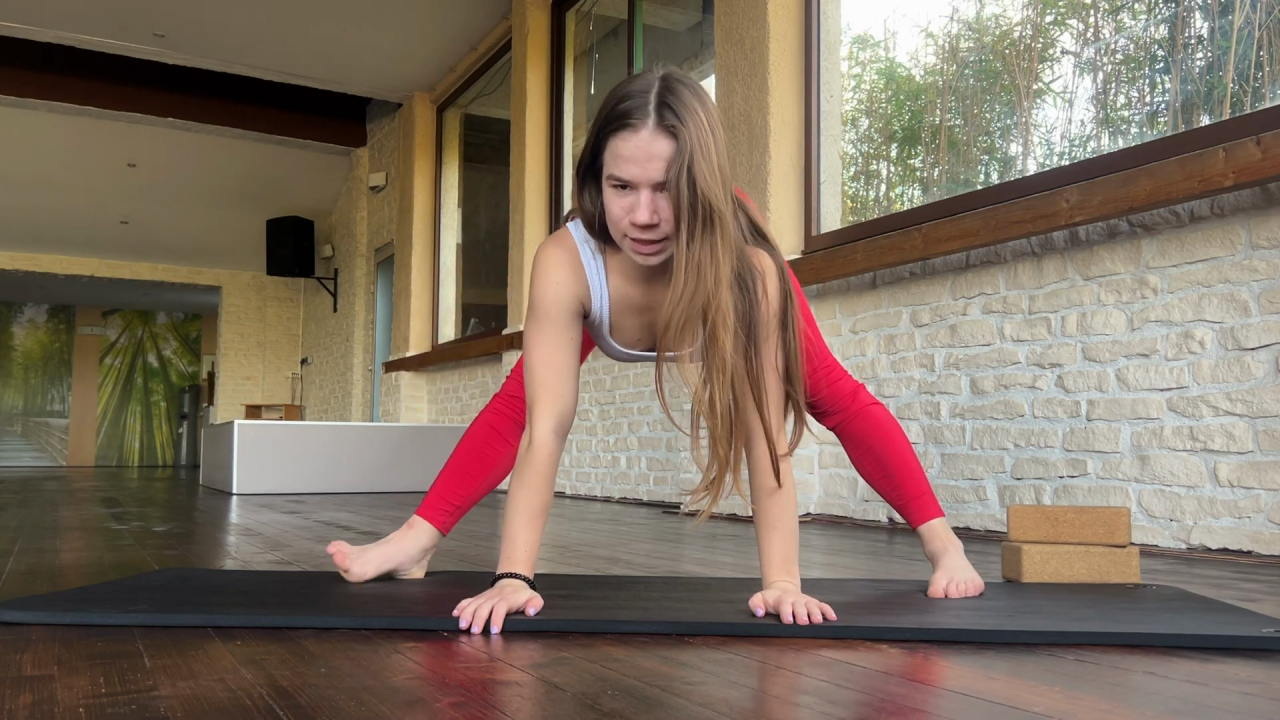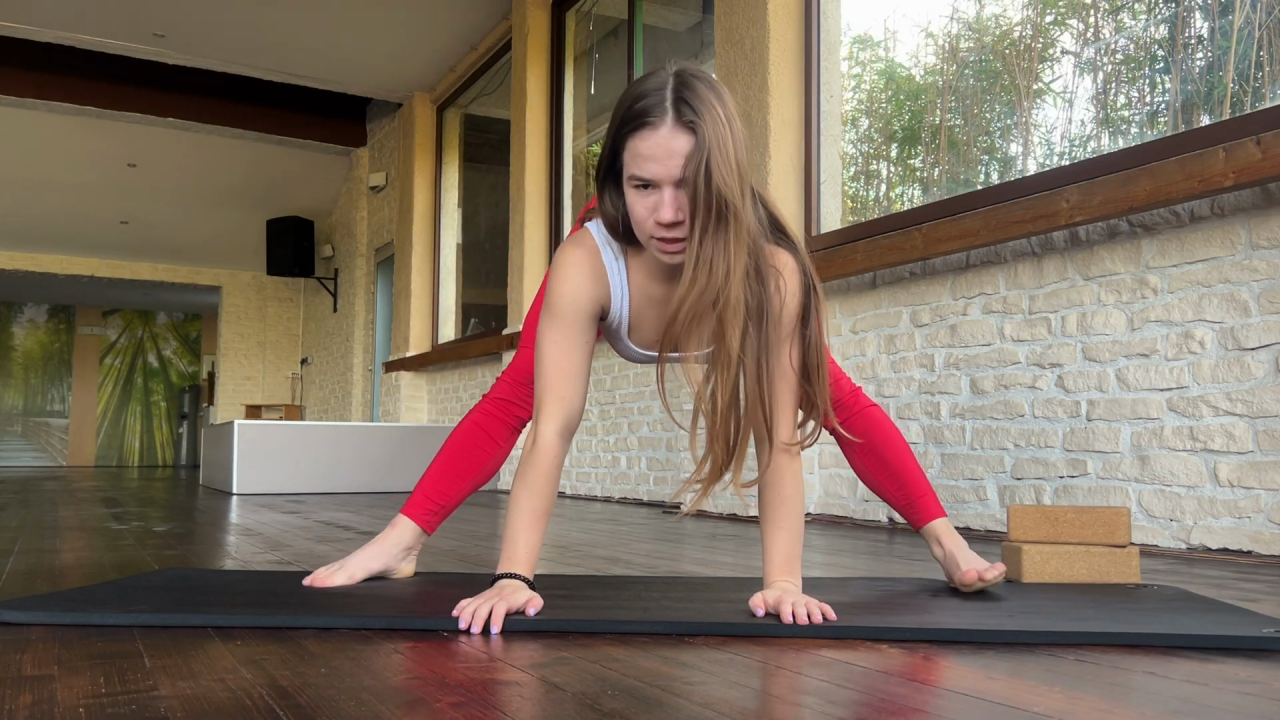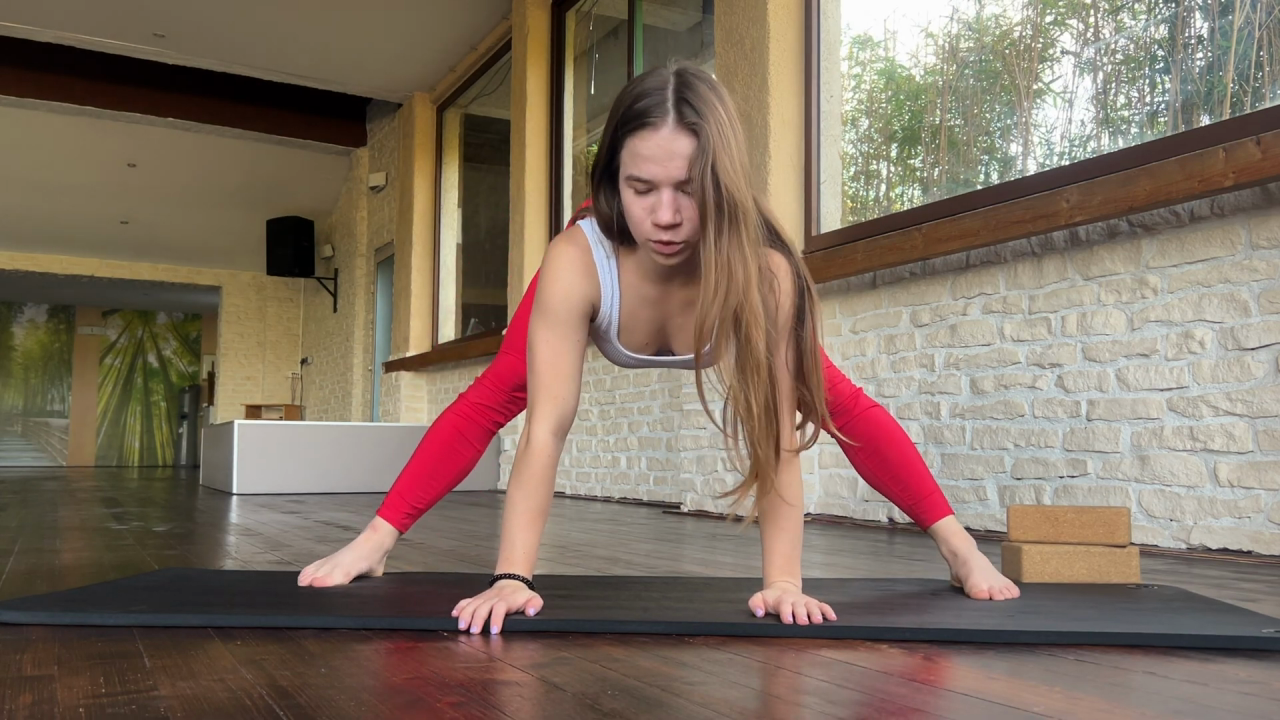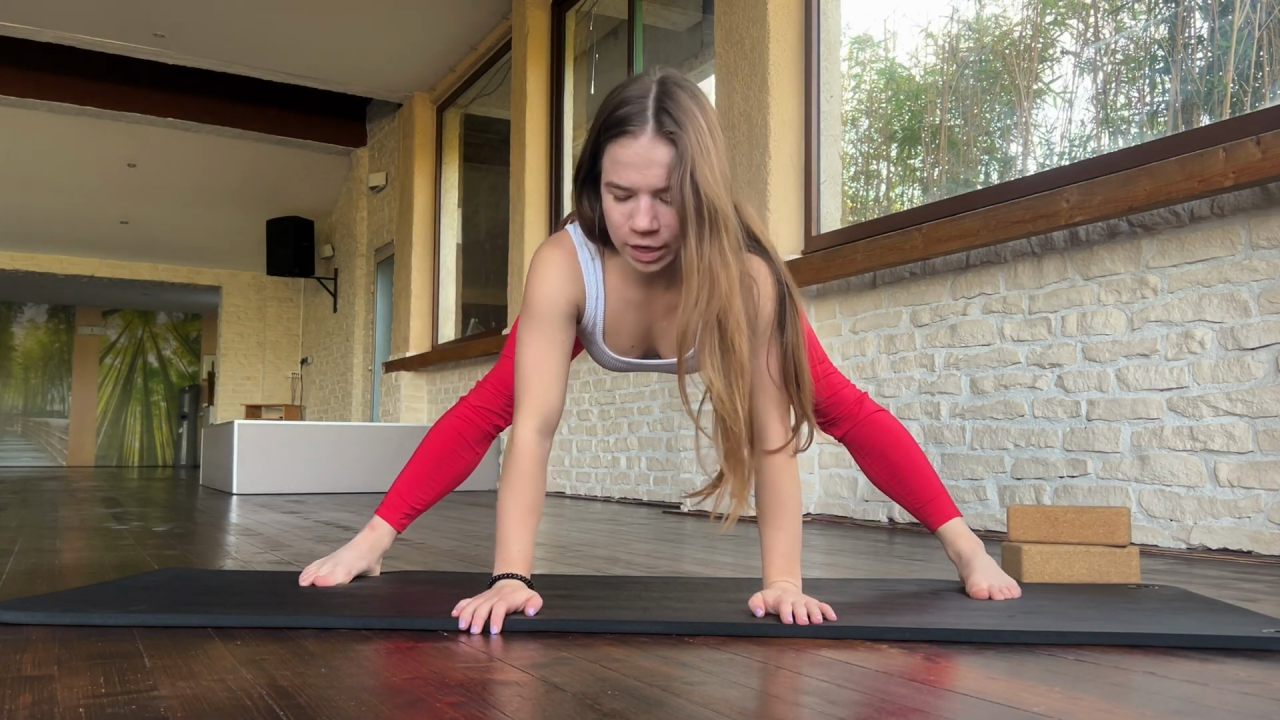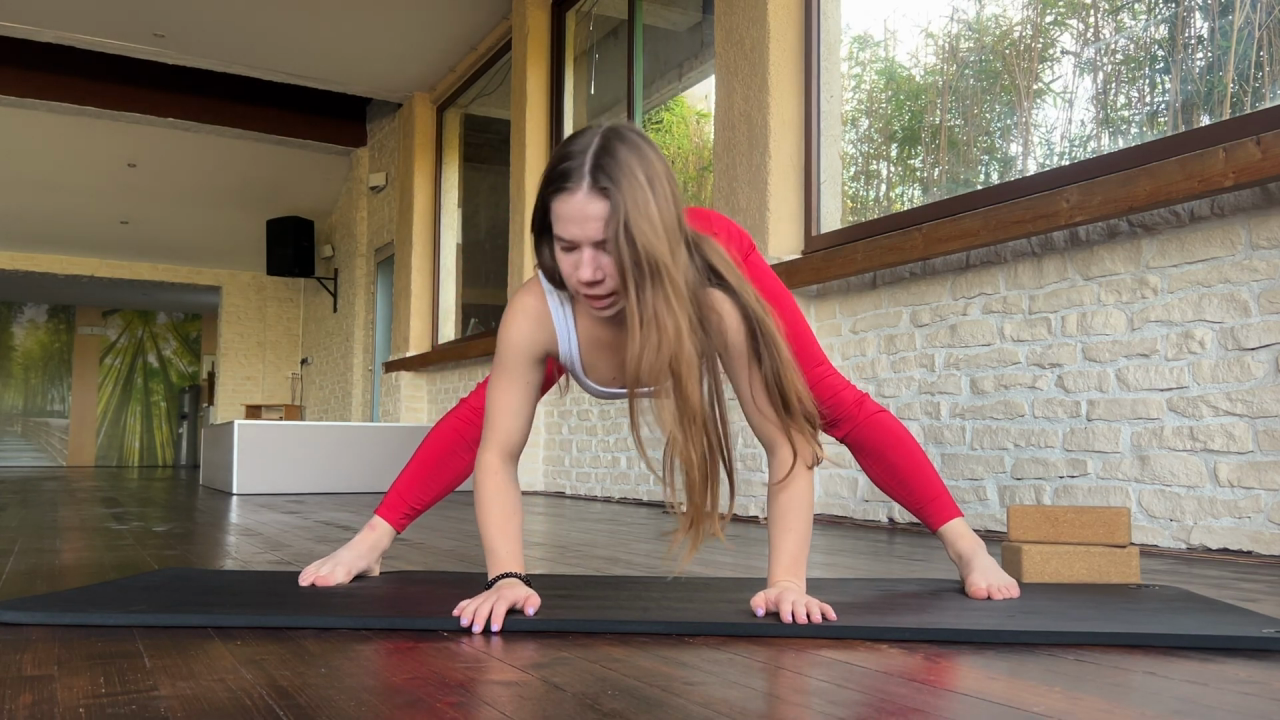
dt=0.3s
person 1, frame 1
left shoulder: (750, 268)
right shoulder: (567, 262)
left elbow: (768, 433)
right elbow: (544, 427)
left wrist: (782, 582)
right wrist: (513, 576)
left hip: (715, 252)
right hip: (608, 276)
left knee: (833, 393)
right knee: (517, 398)
left ankle: (941, 543)
right ankle: (416, 541)
person 1, frame 2
left shoulder: (772, 267)
right shoulder: (587, 260)
left elbow: (781, 433)
right elbow: (553, 426)
left wrist: (784, 581)
right wrist: (513, 577)
left hip: (731, 256)
right hip: (619, 257)
left knee: (835, 398)
right knee: (513, 395)
left ankle: (946, 545)
right ankle: (400, 543)
person 1, frame 3
left shoulder: (762, 271)
right shoulder: (578, 261)
left elbow: (777, 435)
right elbow: (546, 427)
left wrist: (783, 582)
right wrist: (511, 578)
left hip: (720, 270)
right hip: (610, 257)
left knee: (833, 403)
right knee: (492, 395)
left ankle: (957, 545)
right ankle: (374, 542)
person 1, frame 4
left shoulder: (744, 272)
right shoulder: (563, 266)
left elbow: (772, 435)
right elbow: (531, 428)
left wrist: (783, 581)
right wrist: (511, 577)
left hip: (709, 267)
right hip: (594, 275)
left knee: (834, 402)
right knee: (490, 401)
left ankle: (964, 545)
right ankle: (372, 543)
person 1, frame 5
left shoulder: (712, 295)
right shoulder: (531, 316)
left elbow: (793, 441)
right elbow: (493, 456)
left wrist: (787, 584)
right wrist: (507, 579)
left hip: (708, 252)
right hip: (590, 306)
left knee: (836, 403)
right knee: (482, 409)
left ankle: (965, 546)
right ankle: (371, 541)
